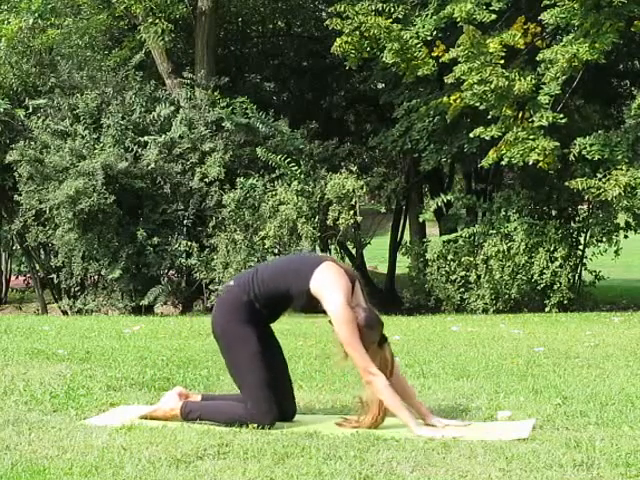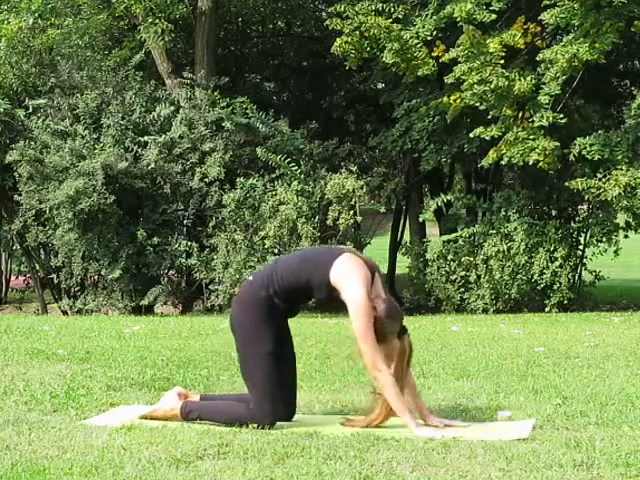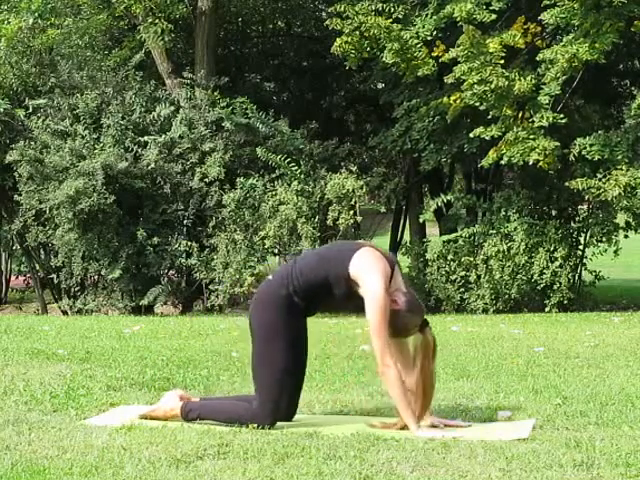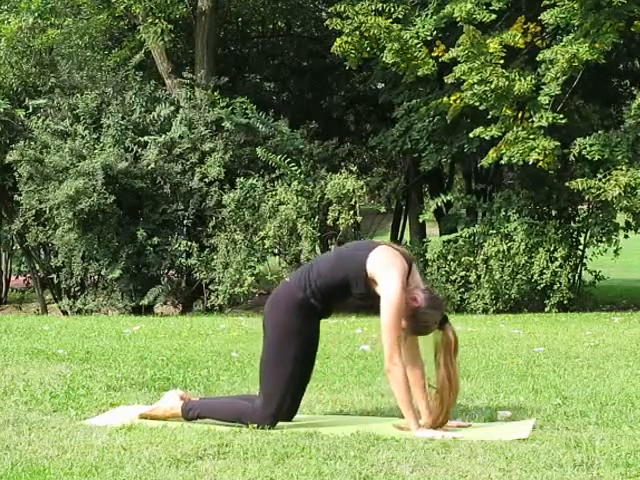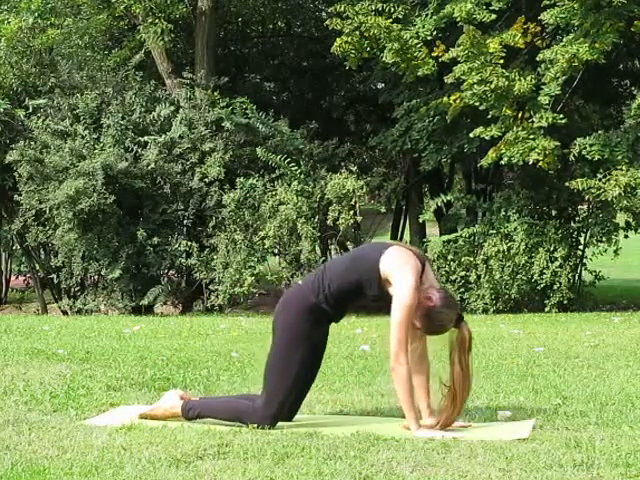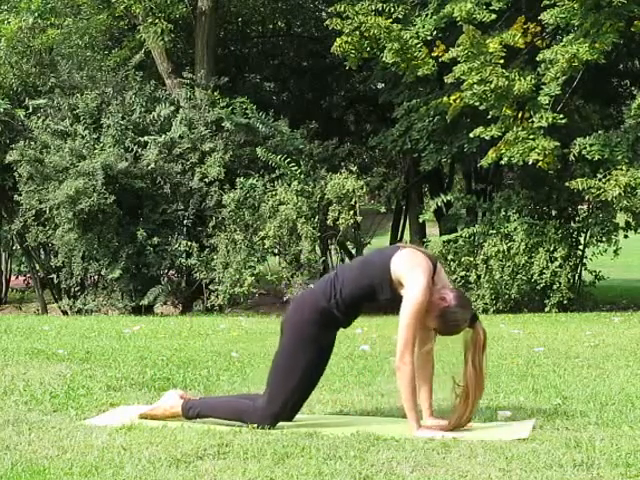
dt=0.3s
person 1, frame 1
left shoulder: (354, 297)
right shoulder: (339, 302)
left elbow: (386, 365)
right elbow: (370, 372)
left wrist: (427, 415)
right wrist: (416, 426)
left hip: (254, 314)
right hip: (236, 312)
left knee: (284, 410)
right knee: (263, 415)
left ankle: (191, 397)
right ankle: (179, 408)
person 1, frame 2
left shoulder: (373, 288)
right shoulder: (359, 293)
left elbow: (395, 359)
right elbow: (378, 367)
left wrist: (428, 415)
right wrist: (415, 426)
left hip: (272, 310)
right hip: (255, 307)
left knee: (284, 410)
right knee: (265, 415)
left ankle: (192, 397)
right ankle: (179, 408)
person 1, frame 3
left shoulder: (394, 285)
right shoulder: (377, 285)
left elbow: (403, 356)
right elbow: (386, 363)
left wrist: (425, 414)
right wrist: (414, 426)
left hip: (293, 308)
right hip: (275, 303)
left knee: (284, 410)
right knee: (265, 415)
left ankle: (190, 400)
right ankle: (178, 408)
person 1, frame 4
left shoulder: (410, 282)
right shoulder: (395, 284)
left elbow: (411, 355)
right elbow: (394, 363)
left wrist: (428, 414)
right wrist: (415, 427)
left hip: (307, 311)
right hip: (291, 306)
left knee: (284, 411)
right knee: (266, 416)
left ankle: (191, 398)
right ankle: (179, 407)
person 1, frame 5
left shoulder: (422, 280)
right shoulder: (409, 281)
left elbow: (417, 353)
right elbow: (399, 360)
left wrist: (428, 414)
right wrist: (415, 426)
left hip: (317, 314)
right hip: (302, 310)
left knee: (283, 410)
right knee: (266, 414)
left ankle: (190, 399)
right ankle: (179, 406)
person 1, frame 6
left shoulder: (433, 282)
right shoulder: (420, 282)
left elbow: (424, 353)
right elbow: (404, 360)
left wrist: (428, 415)
right wrist: (415, 426)
left hip: (326, 317)
right hip: (313, 314)
left knee: (284, 409)
right knee: (267, 414)
left ankle: (189, 398)
right ankle: (181, 406)
